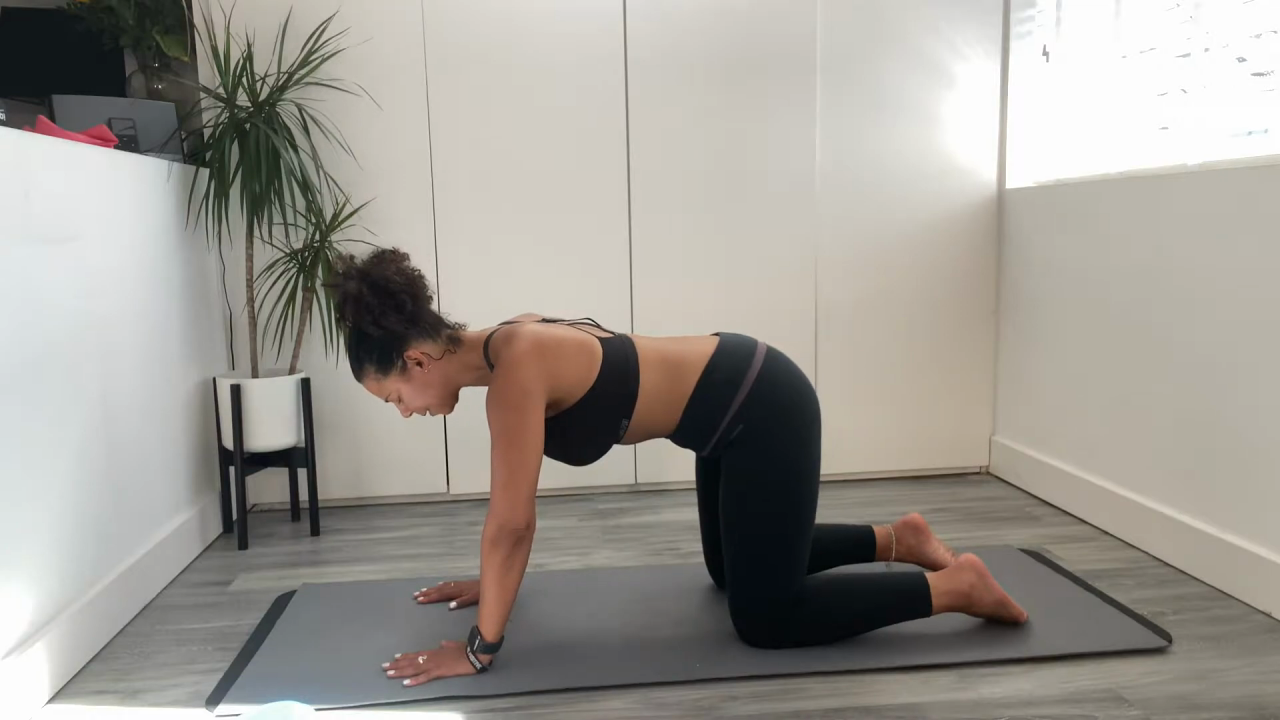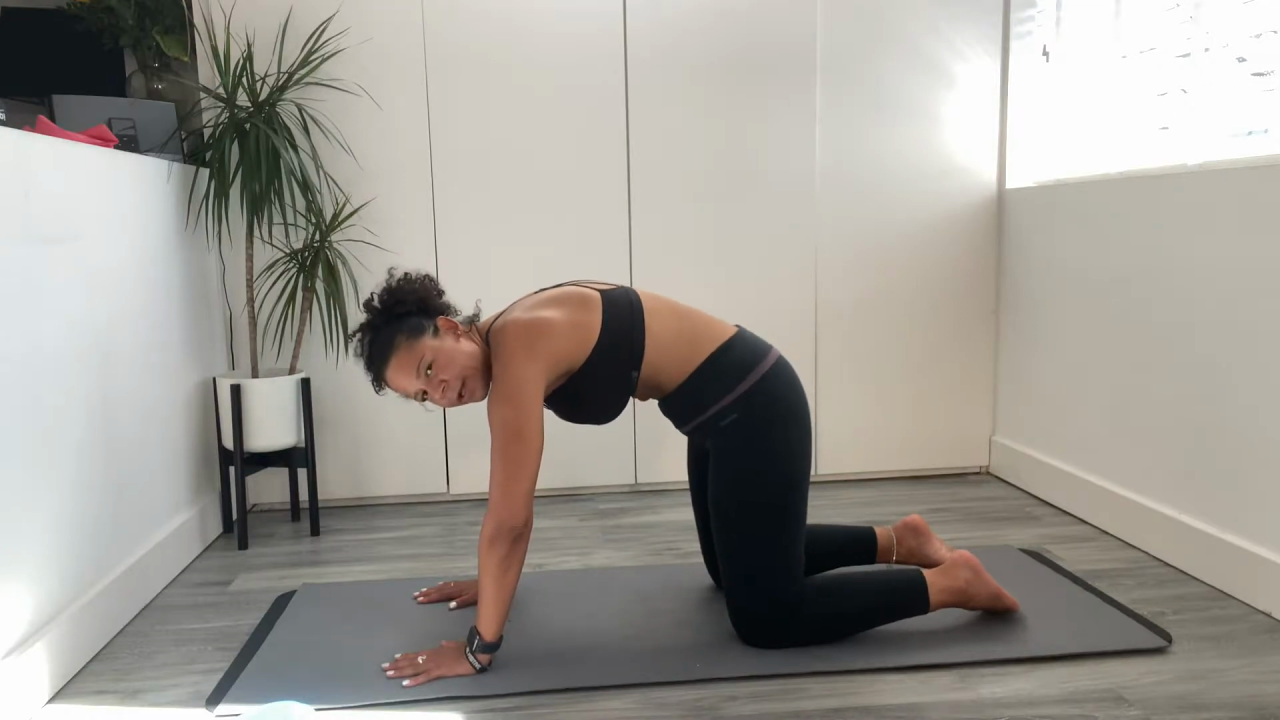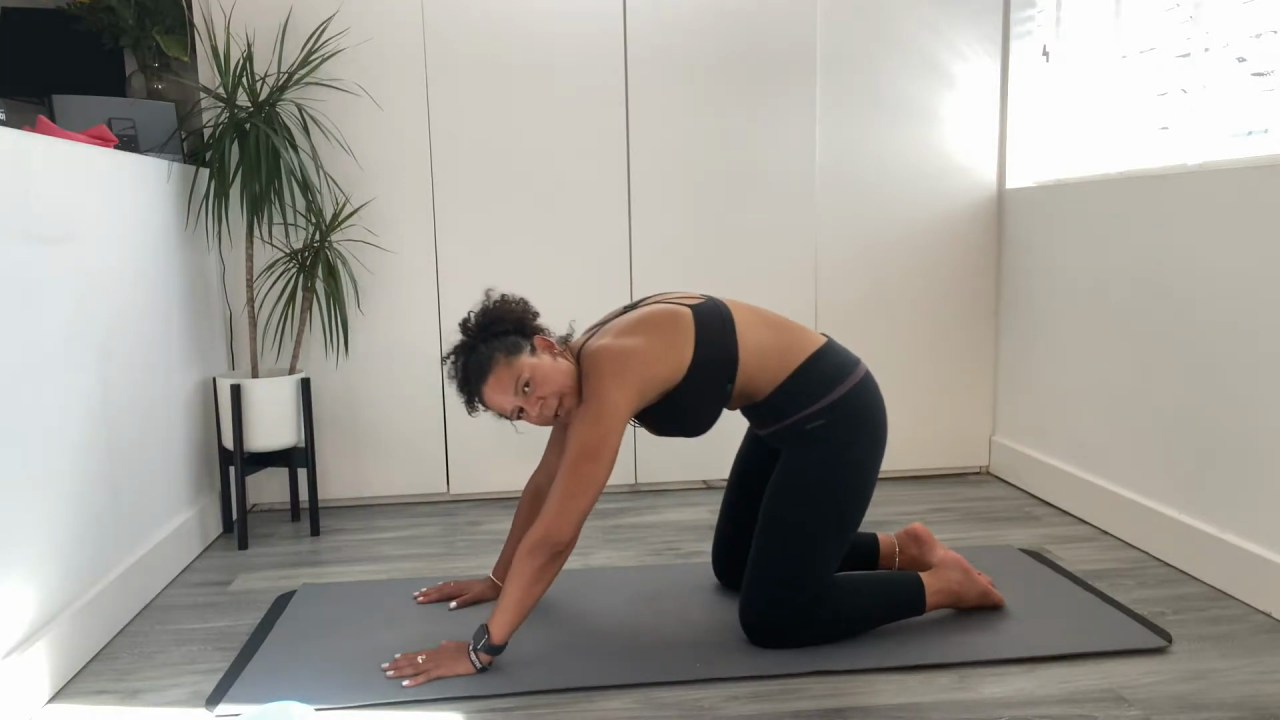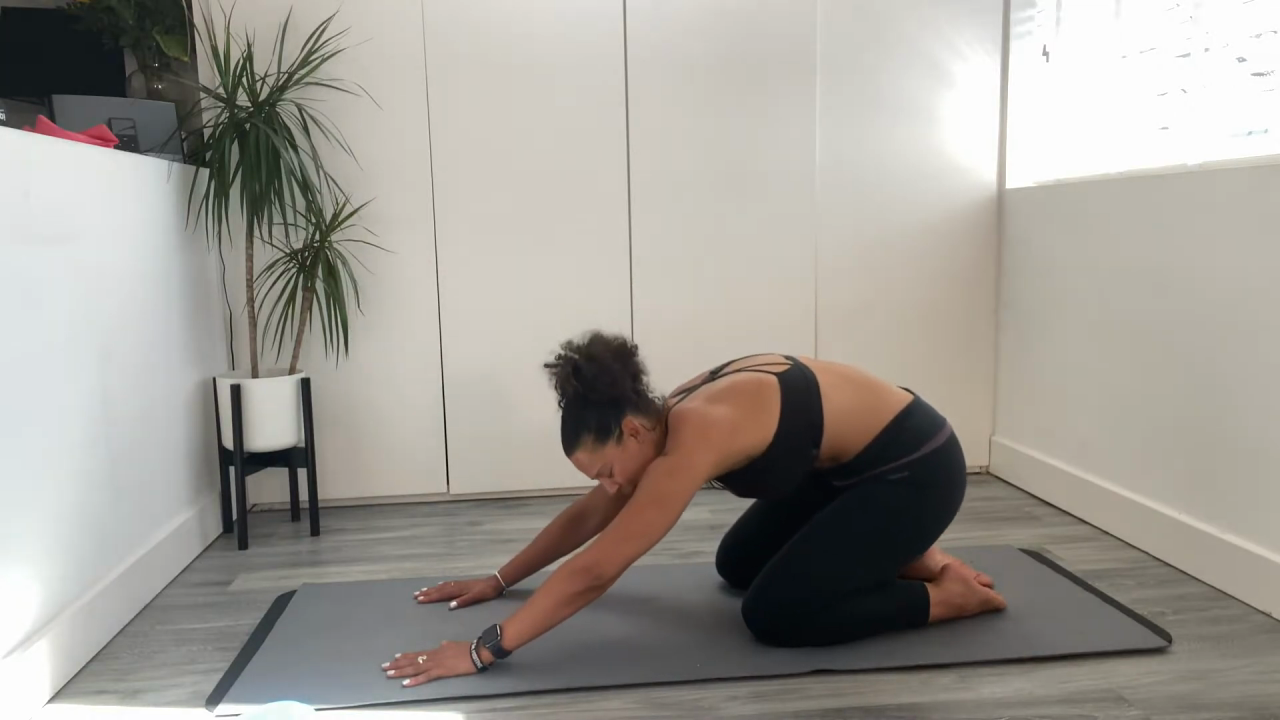
dt=1s
person 1, frame 1
left shoulder: (516, 367)
right shoulder: (508, 346)
left elbow: (512, 521)
right elbow: (510, 505)
left wrist: (479, 648)
right wrist: (490, 581)
left hip: (764, 410)
right hip: (735, 400)
left knee: (766, 618)
right knee: (731, 569)
left ankle: (956, 585)
right ankle: (896, 538)
person 1, frame 2
left shoulder: (517, 349)
right shoulder: (515, 342)
left elbow: (509, 515)
right elbow: (510, 507)
left wrist: (479, 647)
right wrist: (489, 581)
left hip: (754, 406)
right hip: (725, 405)
left knee: (765, 617)
right knee: (732, 568)
left ankle: (949, 580)
right ankle: (896, 540)
person 1, frame 3
left shoulder: (611, 371)
right shoulder: (579, 365)
left elbow: (555, 534)
right elbow: (544, 485)
left wrist: (482, 648)
right wrist: (498, 580)
left hip: (836, 414)
right hip: (787, 414)
left knee: (772, 618)
right knee: (734, 568)
left ankle: (942, 583)
right ankle: (901, 549)
person 1, frame 4
left shoulder: (694, 438)
right shoulder: (667, 416)
left elbow: (594, 571)
right elbow: (587, 516)
left wrist: (483, 650)
right wrist: (500, 579)
left hip: (917, 469)
right hip: (854, 459)
left knee: (774, 614)
right knee: (738, 564)
left ankle: (945, 594)
right ankle: (903, 554)
